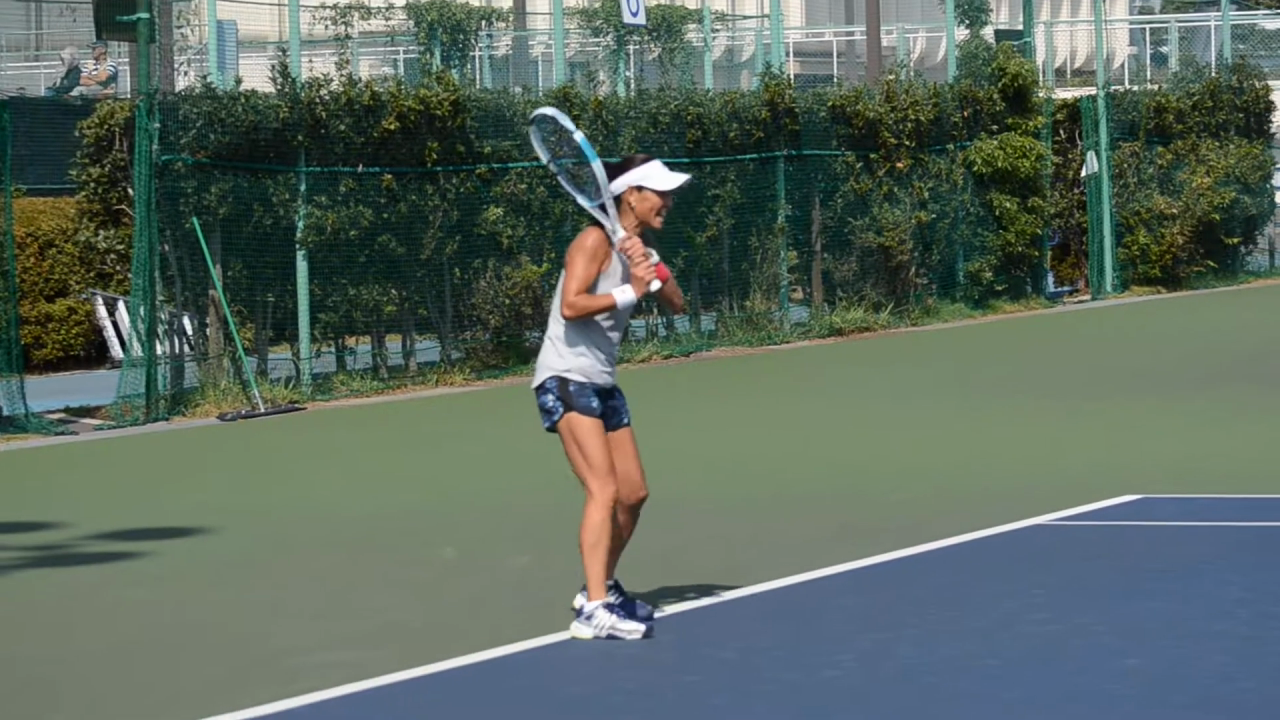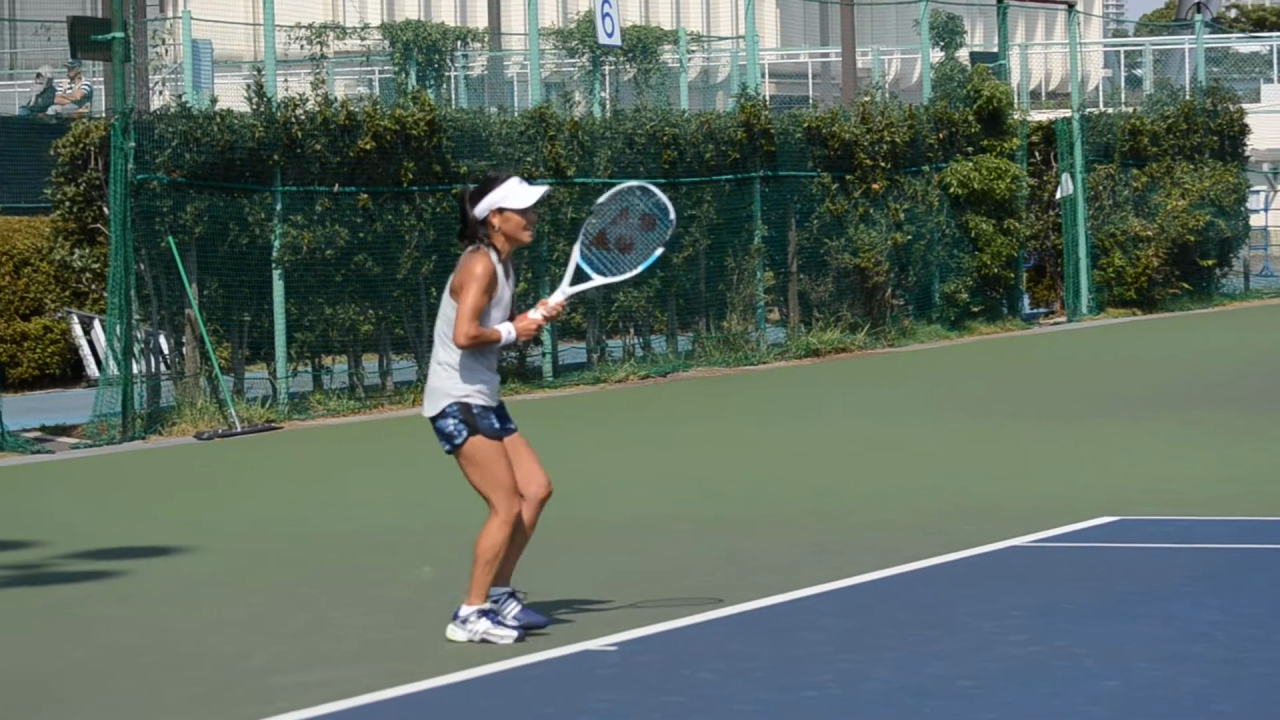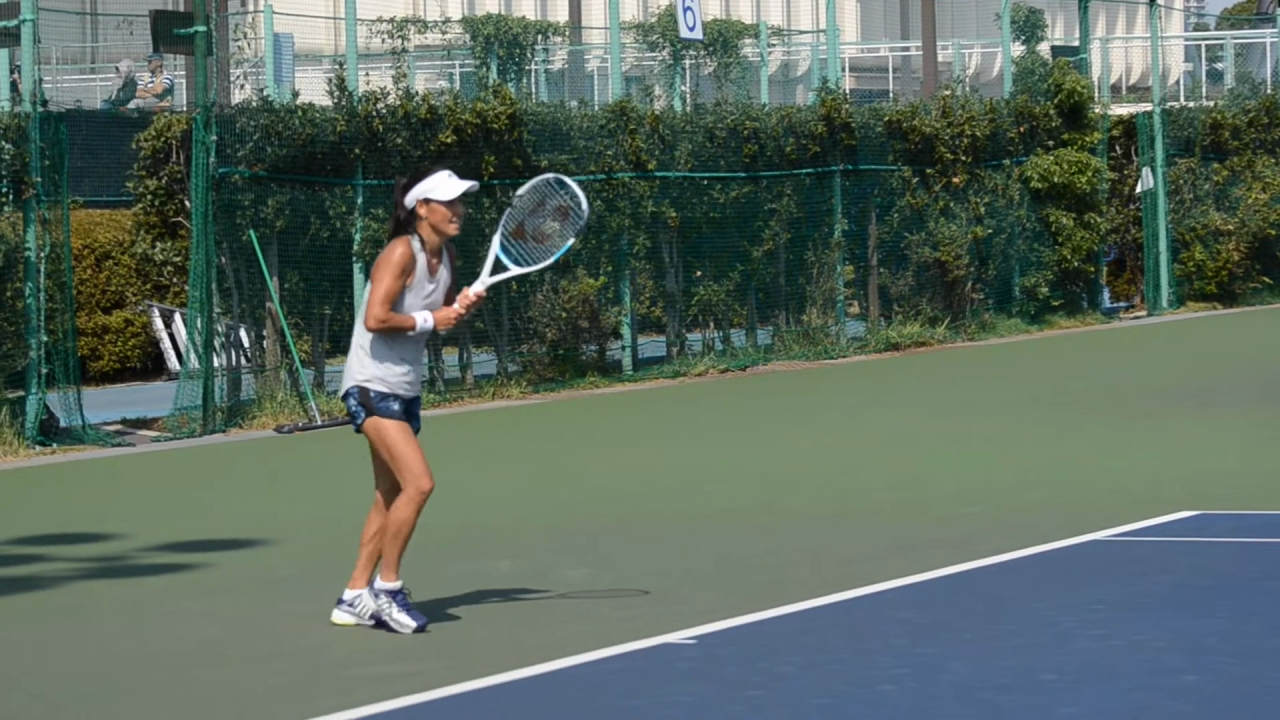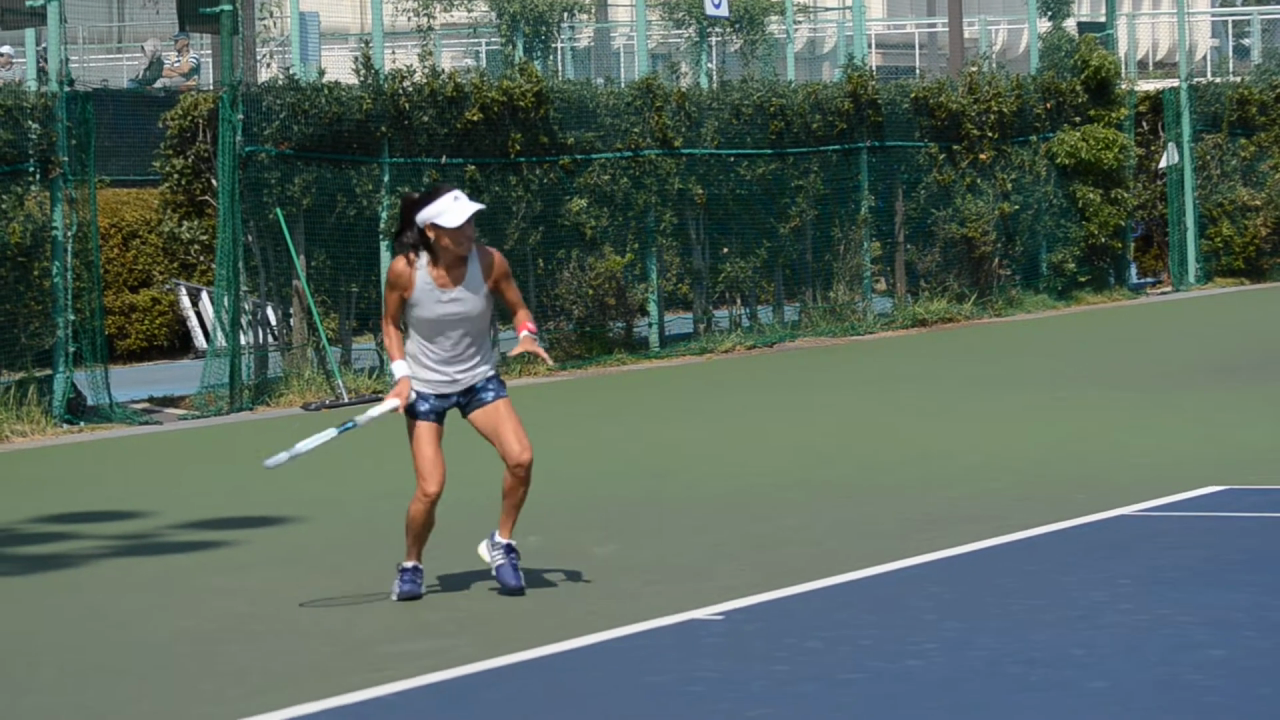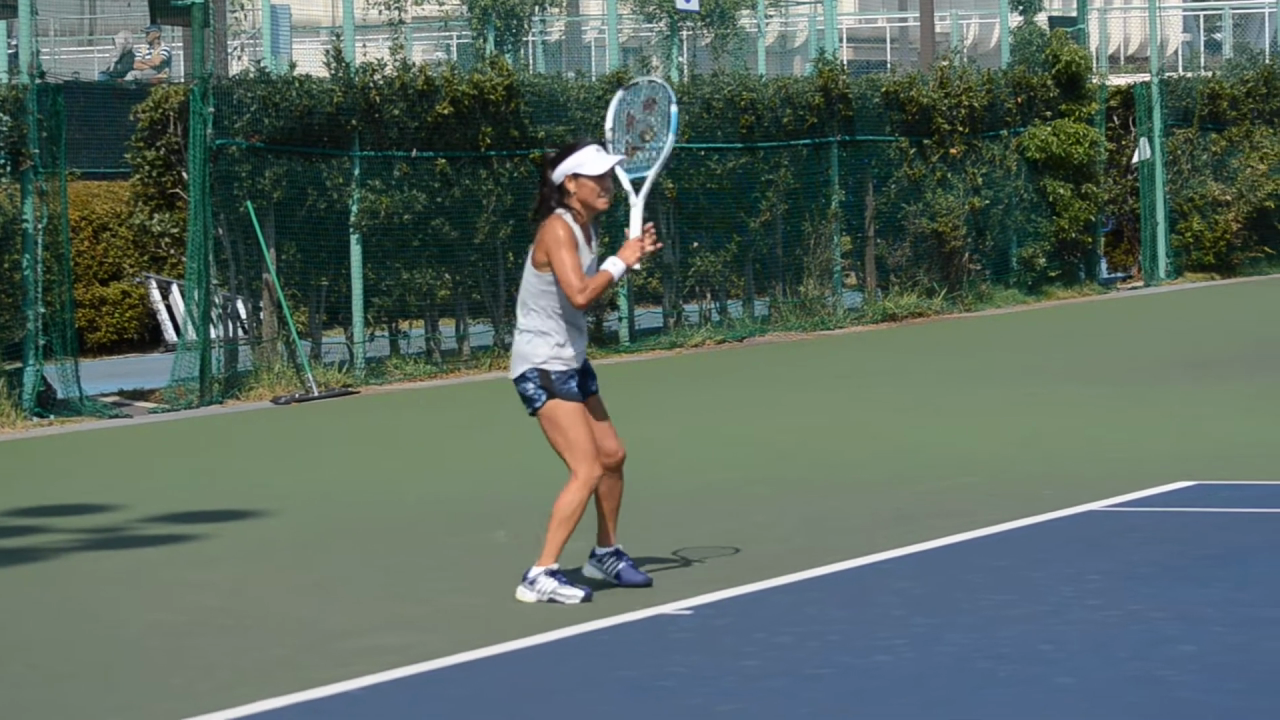
dt=1s
person 1, frame 1
left shoulder: (638, 245)
right shoulder: (594, 239)
left elbow: (677, 303)
right elbow: (570, 305)
left wrist: (650, 266)
right wrist: (630, 292)
left hip: (602, 382)
right hip: (566, 380)
left knee: (634, 493)
right knee: (603, 491)
left ankle: (601, 588)
right ankle: (595, 610)
person 1, frame 2
left shoulder: (502, 262)
right shoulder: (480, 264)
right elbow: (465, 336)
left wrist: (536, 317)
right wrist: (512, 332)
left hip: (481, 401)
right hip: (458, 402)
left knee: (537, 490)
right knee: (508, 508)
left ankle: (499, 590)
right ankle: (472, 614)
person 1, frame 3
left shoulder: (446, 254)
right shoulder: (401, 251)
left elbow: (439, 315)
right elbow: (374, 319)
left wrist: (460, 306)
right wrist: (429, 321)
left hip: (404, 390)
right hip: (371, 387)
left knee: (390, 499)
right knee: (419, 484)
left ankle: (356, 597)
right ankle: (387, 585)
person 1, frame 4
left shoulder: (490, 262)
right shoulder: (402, 270)
left elbow: (517, 308)
right elbow: (391, 325)
left wrist: (527, 337)
right wrist: (401, 374)
left hip: (478, 378)
right hip: (423, 386)
left knee: (521, 457)
right knee: (430, 488)
left ankle: (501, 543)
right ankle: (410, 566)
person 1, frame 5
left shoulder: (585, 228)
right shoulder: (557, 229)
left elbow: (591, 293)
right elbow: (578, 295)
left wrist: (631, 255)
right wrist: (619, 262)
left hip: (568, 363)
right hip: (542, 366)
left knee: (613, 459)
right knee: (587, 471)
left ankle: (605, 556)
right ankle: (540, 575)
